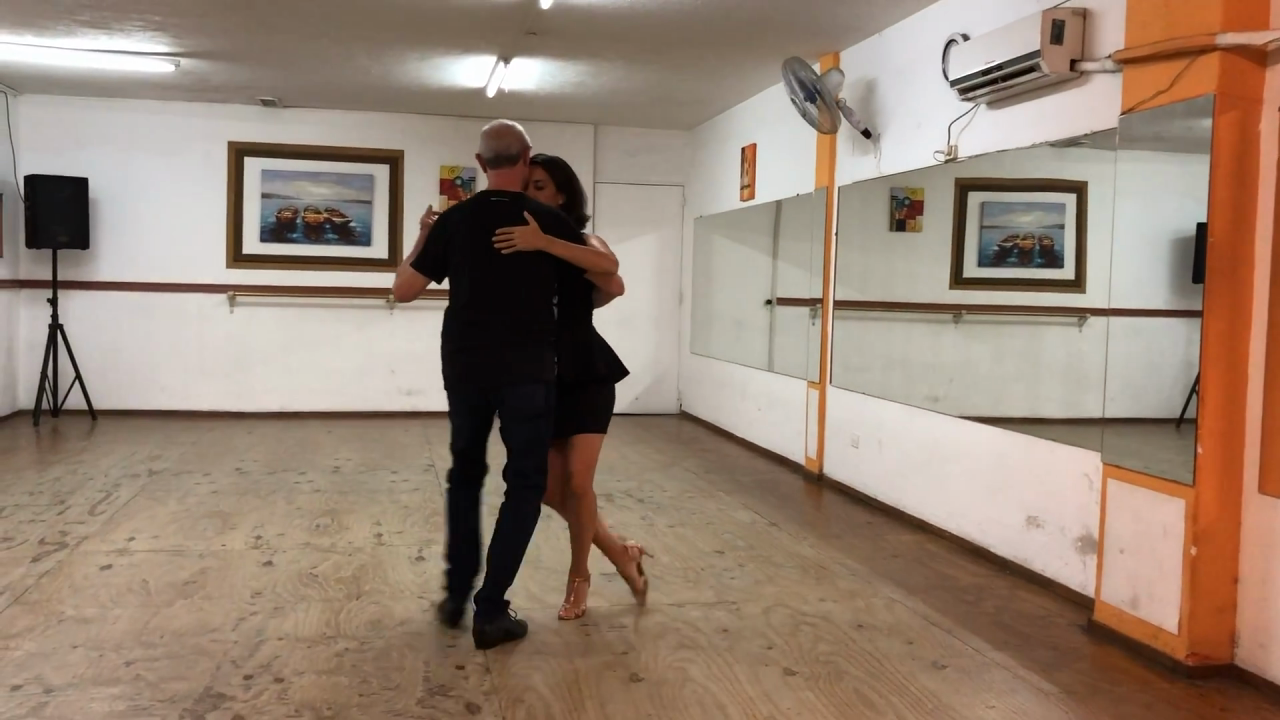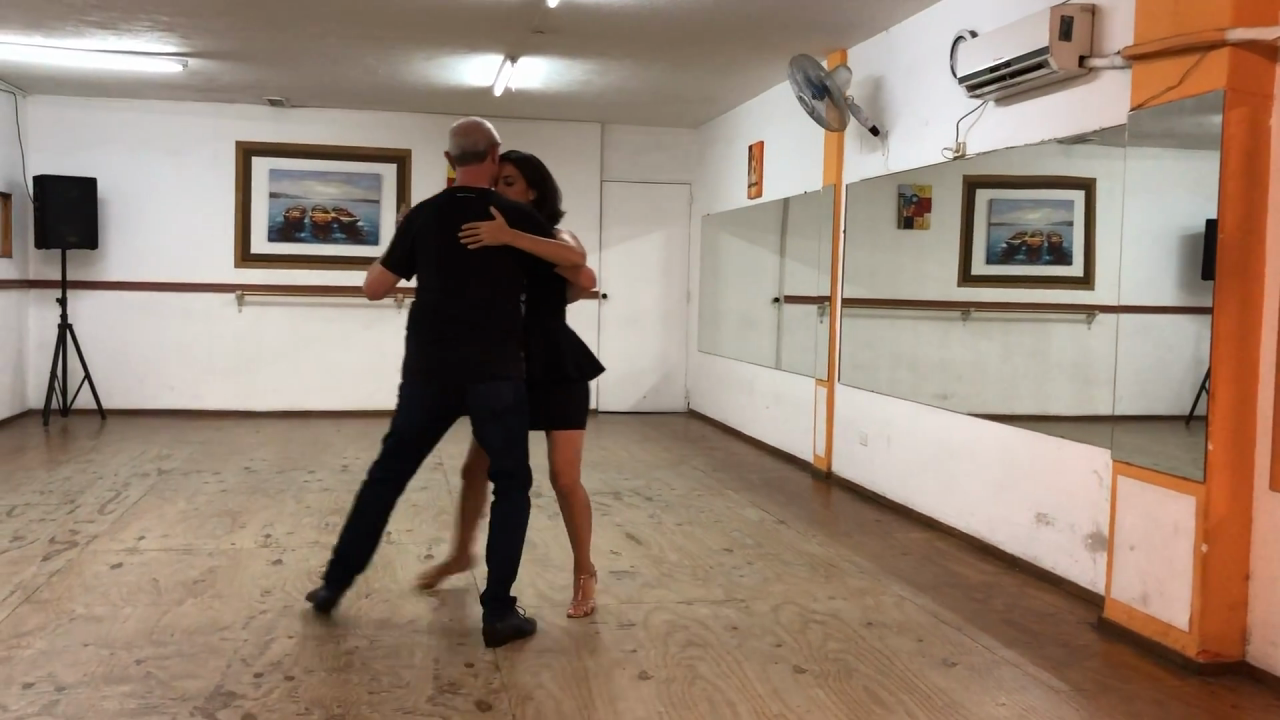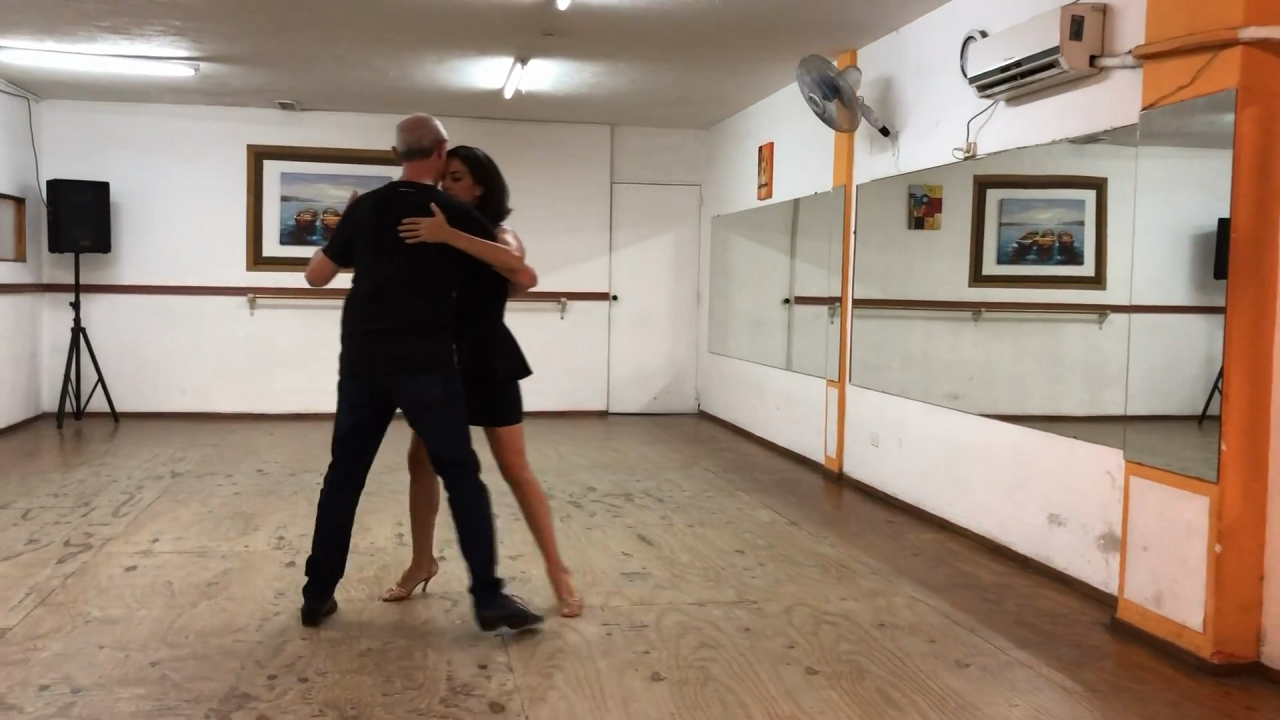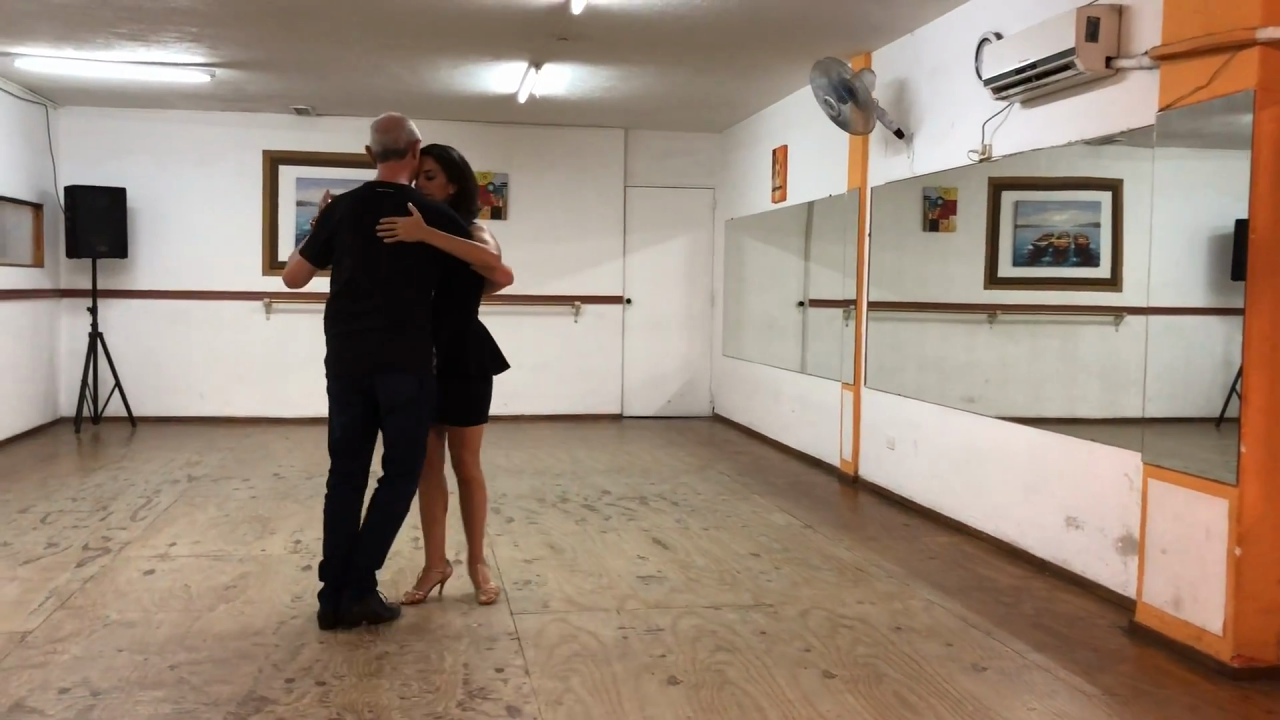
dt=0.3s
person 1, frame 1
left shoulder: (455, 221)
right shoulder: (550, 223)
left elbow: (403, 290)
right elbow: (608, 275)
left wrist: (421, 240)
left hip: (465, 372)
right hip: (527, 375)
left knee: (465, 477)
right knee: (525, 485)
left ankle: (457, 593)
right ankle: (490, 610)
person 1, frame 2
left shoulder: (423, 217)
right shoulder: (520, 220)
left elbow: (375, 288)
left wrist: (398, 241)
left hip: (428, 371)
right hip: (496, 374)
left knee: (389, 472)
right knee: (512, 485)
left ankle: (335, 582)
right ankle: (499, 610)
person 1, frame 3
left shoulder: (365, 208)
right shoulder: (456, 216)
left elbow: (316, 275)
right wrist: (502, 242)
left hip: (361, 364)
right hip: (425, 366)
left knee: (345, 473)
right knee: (460, 474)
left ankle: (318, 593)
right ankle: (488, 595)
person 1, frame 4
left shoulder: (343, 209)
right shoulder: (435, 216)
left elbow: (293, 277)
left hip: (346, 363)
right hip: (405, 364)
left knee: (345, 474)
right knee: (399, 475)
left ankle: (336, 596)
right ankle: (359, 591)
person 2, frame 1
left shoulder: (582, 243)
right shoulder: (514, 246)
left elbow: (609, 270)
left wrist: (544, 243)
left hip: (587, 374)
left knee: (577, 481)
right knee: (546, 486)
left ankle: (580, 577)
right ankle: (619, 549)
person 2, frame 2
left shoulder: (556, 238)
right shoulder: (485, 244)
left elbow: (576, 261)
left wrist: (509, 237)
left hip: (559, 371)
left knee: (564, 477)
right knee: (475, 469)
left ankle: (584, 573)
right ankle: (460, 554)
person 2, frame 3
left shoulder: (498, 234)
right shoulder: (435, 235)
left elbow: (512, 263)
left wrist: (448, 235)
left hip: (489, 363)
left knee: (514, 469)
right knee: (422, 462)
left ankle: (556, 569)
right ankle: (422, 562)
person 2, frame 4
left shoulder: (471, 233)
right shoulder: (407, 236)
left elbow: (496, 269)
left wrist: (426, 234)
left hip: (465, 361)
left knee: (465, 465)
right knee: (425, 464)
left ankle: (477, 560)
right ankle: (435, 563)
